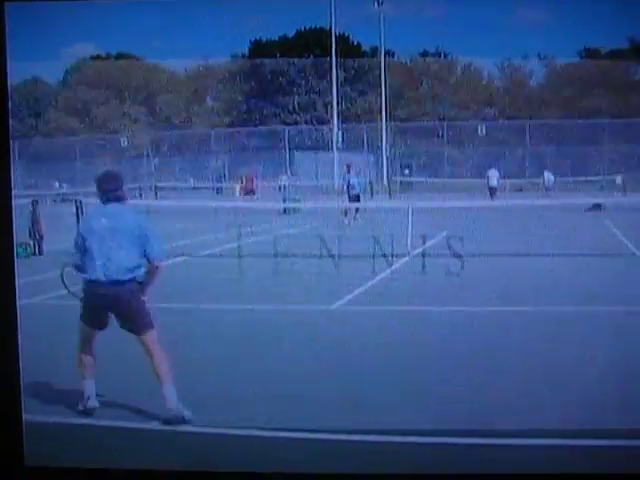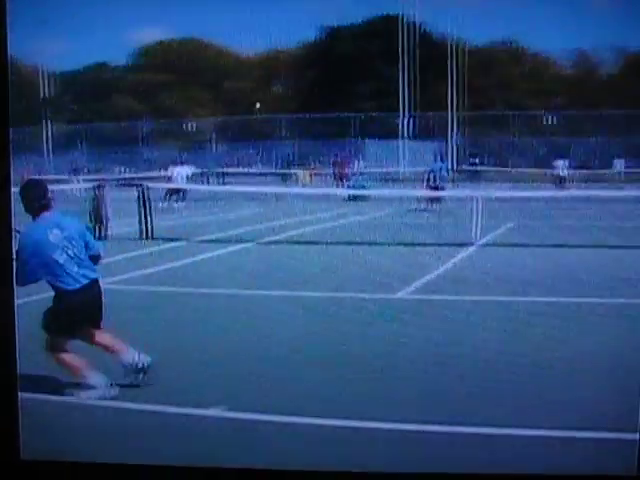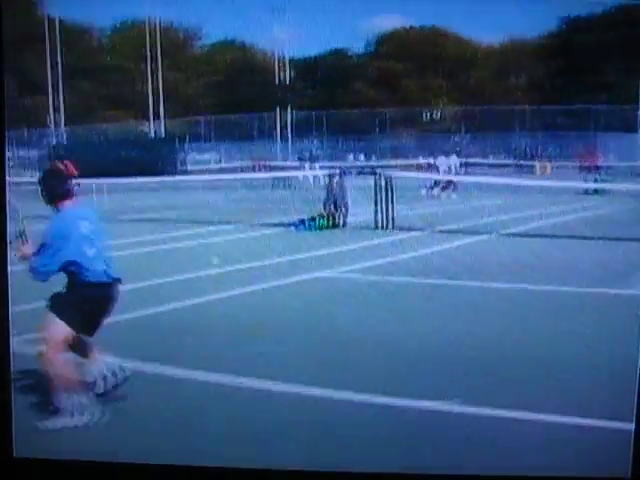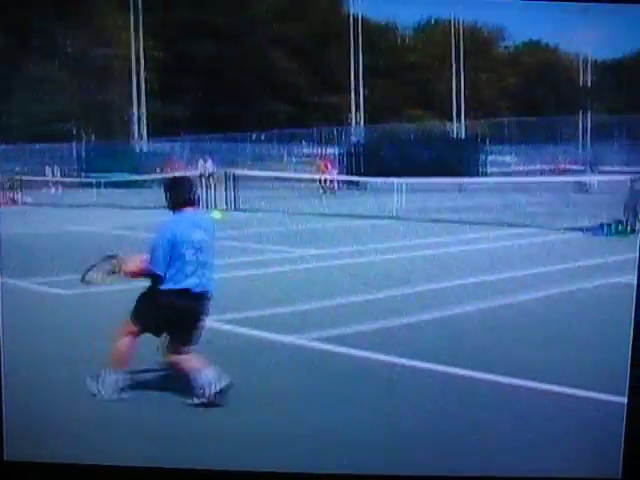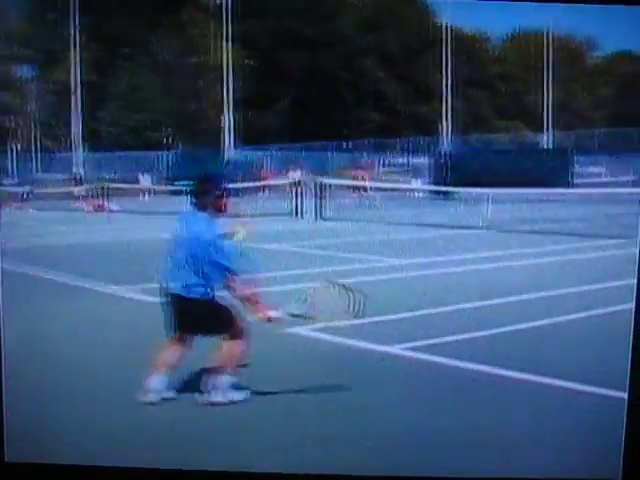
dt=0.5s
person 1, frame 1
left shoulder: (87, 222)
right shoulder: (136, 220)
left elbow: (78, 265)
right elbow: (155, 265)
right wrist: (142, 289)
left hip: (96, 289)
right hip: (128, 289)
left knee: (86, 342)
right knee: (153, 345)
left ankle: (90, 398)
right ankle: (172, 404)
person 1, frame 2
left shoulder: (28, 237)
right shoulder: (72, 223)
left elbow: (22, 279)
right elbow: (96, 255)
left hip: (70, 298)
right hip: (92, 289)
left knee: (55, 346)
right knee: (90, 333)
left ankle: (100, 385)
right ankle: (134, 359)
person 1, frame 3
left shoulder: (60, 224)
right shoulder: (88, 214)
left elbow: (40, 271)
left wrist: (29, 255)
right wrist: (41, 252)
left hip: (89, 291)
right hip: (103, 288)
left knee: (51, 346)
right knee: (65, 335)
left ankle: (77, 409)
right ankle: (106, 370)
person 1, frame 4
left shoulder: (170, 226)
right shoulder: (207, 224)
left elbow: (157, 270)
left wrist: (134, 268)
right wrist: (145, 260)
left hip: (170, 296)
right hip: (198, 301)
left knee: (128, 333)
right knee: (178, 352)
left ankle: (111, 384)
right ankle: (211, 379)
person 1, frame 5
left shoulder: (188, 220)
right shoulder: (210, 233)
right elbow: (231, 282)
right wrist: (259, 307)
left hip: (176, 295)
right hip: (197, 299)
left knee: (180, 341)
right knee: (238, 334)
left ankle: (153, 386)
right ankle: (220, 388)
